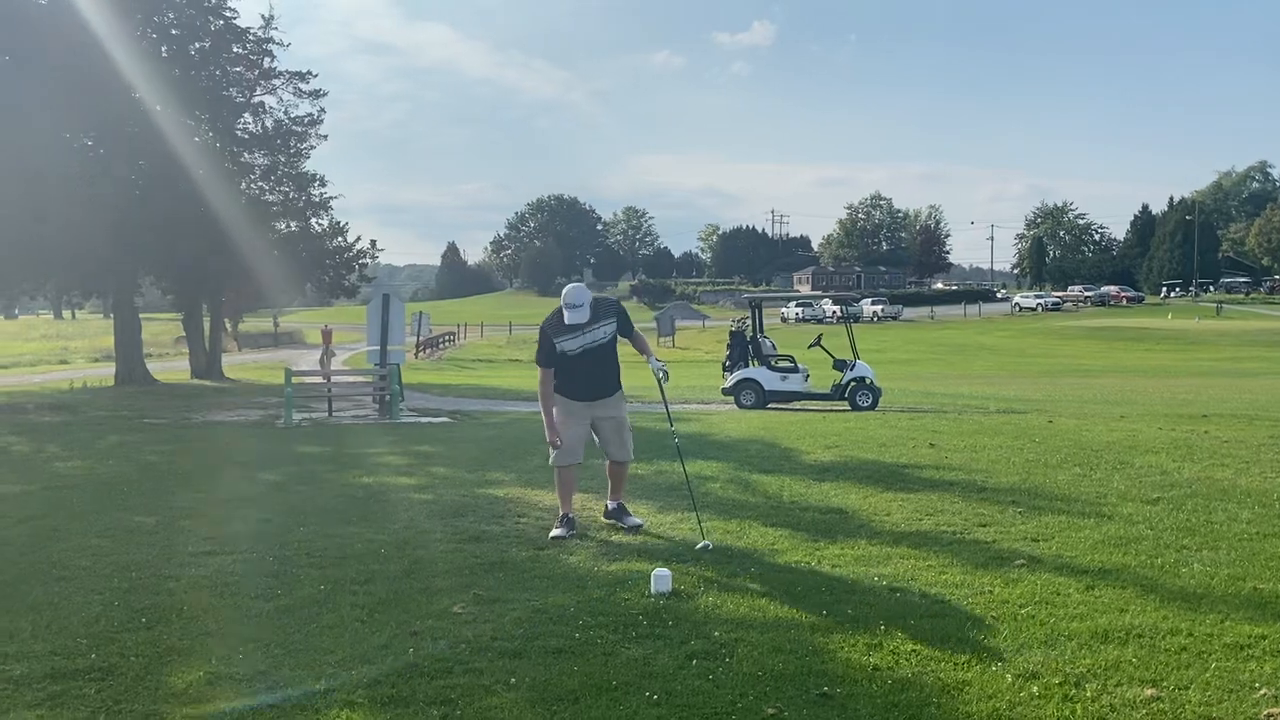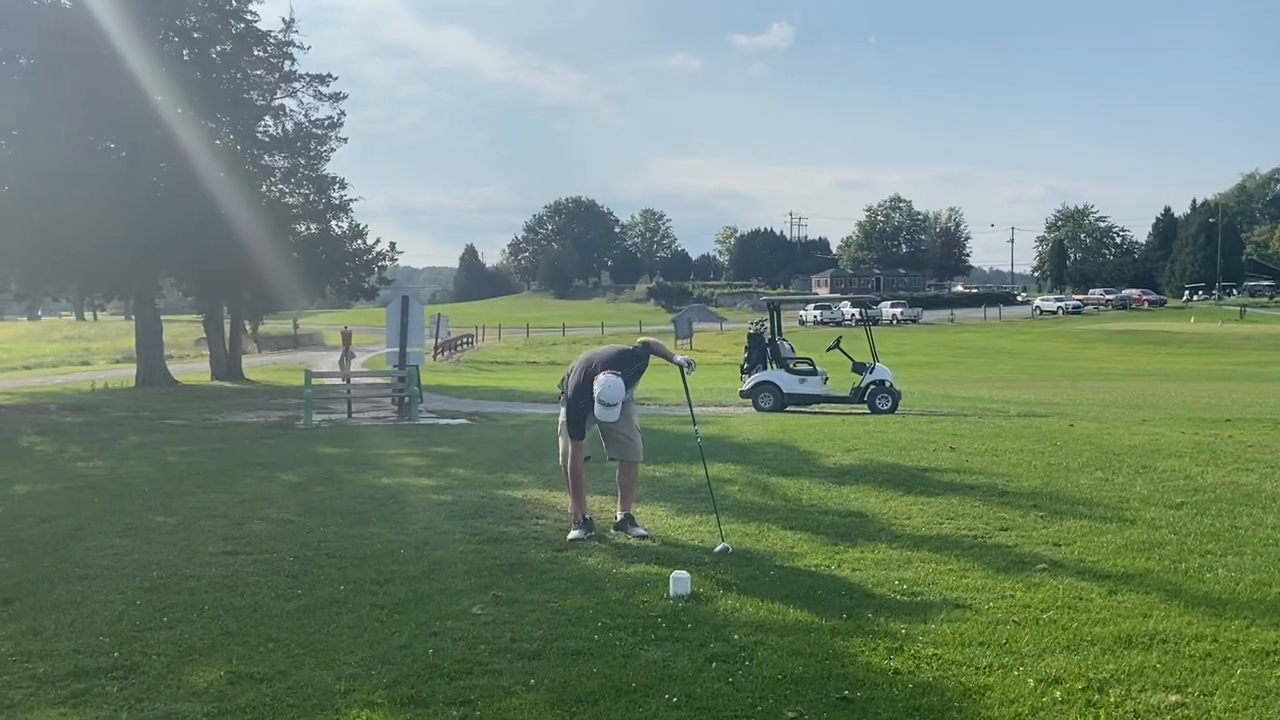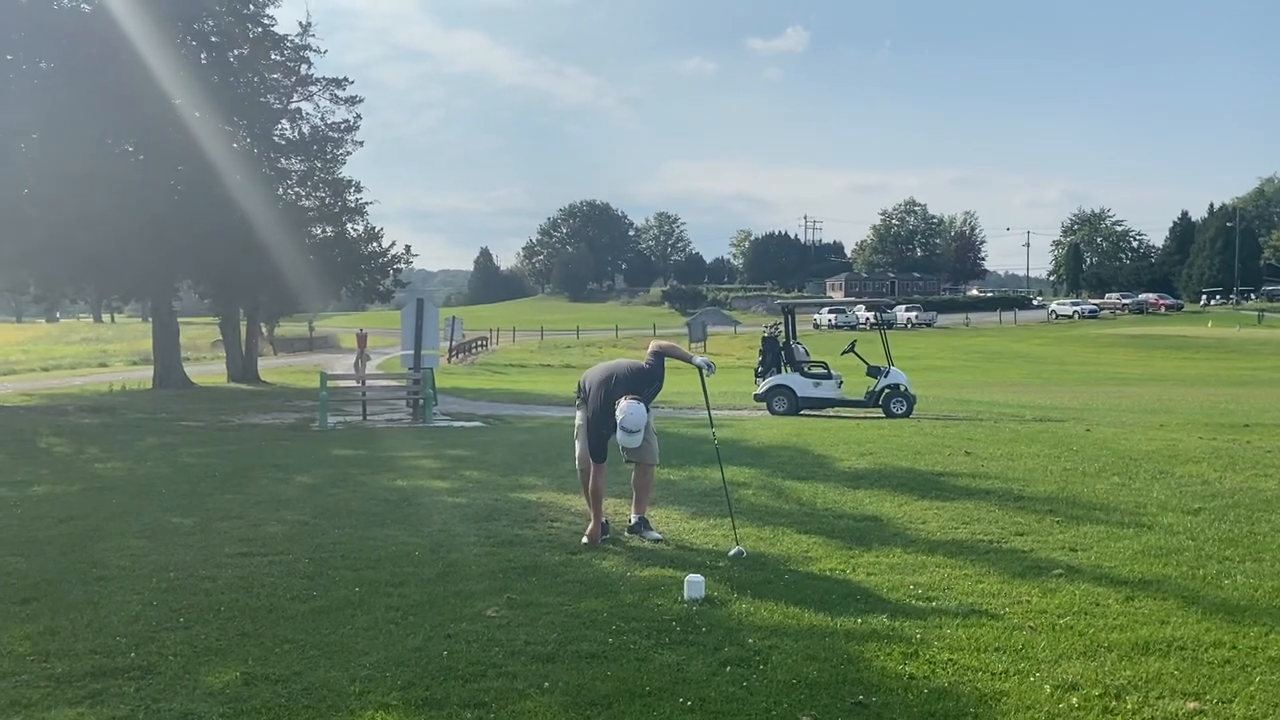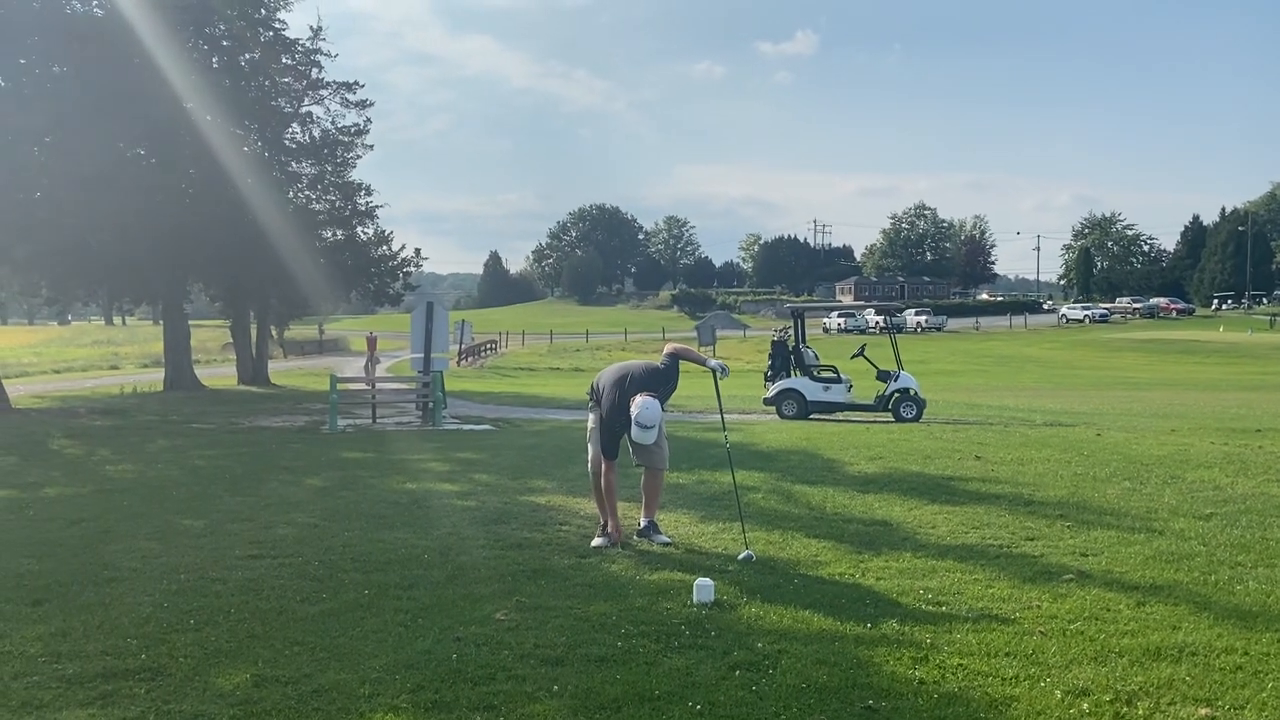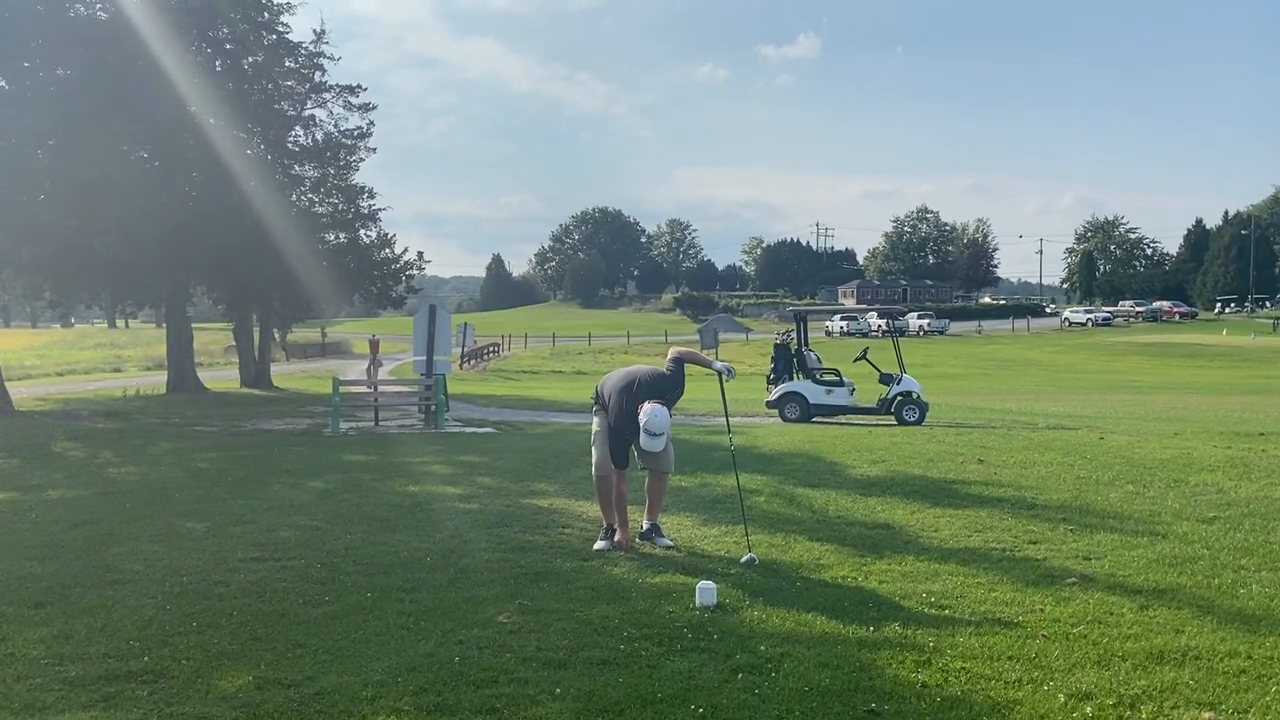
dt=0.5s
person 1, frame 1
left shoulder: (610, 307)
right shoulder: (550, 327)
left elbow: (632, 334)
right elbow: (545, 379)
left wrist: (651, 358)
right wrist: (549, 424)
left hip: (609, 396)
right hip: (568, 400)
left knee: (621, 452)
right knee: (564, 457)
left ankle: (616, 506)
right ankle: (566, 517)
person 1, frame 2
left shoulder: (633, 360)
right shoulder: (578, 397)
left elbow: (646, 342)
right elbow: (575, 453)
left wrist: (674, 358)
right wrist: (574, 500)
left hip: (620, 400)
right hip: (581, 401)
left knee: (631, 453)
right knee: (568, 456)
left ankle: (624, 516)
right ankle: (583, 519)
person 1, frame 3
left shoulder: (650, 377)
right shoulder: (599, 419)
left elbow: (656, 345)
right elbow: (597, 473)
left wrist: (692, 358)
right wrist: (595, 522)
left hip: (634, 391)
right hip: (590, 400)
left knee: (648, 457)
right knee: (585, 462)
left ankle: (638, 520)
right ankle: (600, 522)
person 1, frame 4
left shoulder: (664, 379)
right shoulder: (612, 417)
left elbow: (671, 348)
right elbow: (609, 470)
left wrist: (707, 361)
right wrist: (613, 520)
left hip: (647, 407)
right hip: (602, 401)
left knee: (657, 461)
right knee: (597, 464)
left ankle: (647, 523)
right ankle: (606, 524)
person 1, frame 5
left shoulder: (671, 385)
right shoulder: (622, 425)
left elbow: (676, 351)
right elbow: (620, 479)
left wrist: (713, 364)
right wrist: (623, 528)
left hip: (646, 397)
right hip: (607, 406)
left knee: (662, 464)
right knee: (603, 467)
left ankle: (650, 526)
right ankle: (610, 527)
